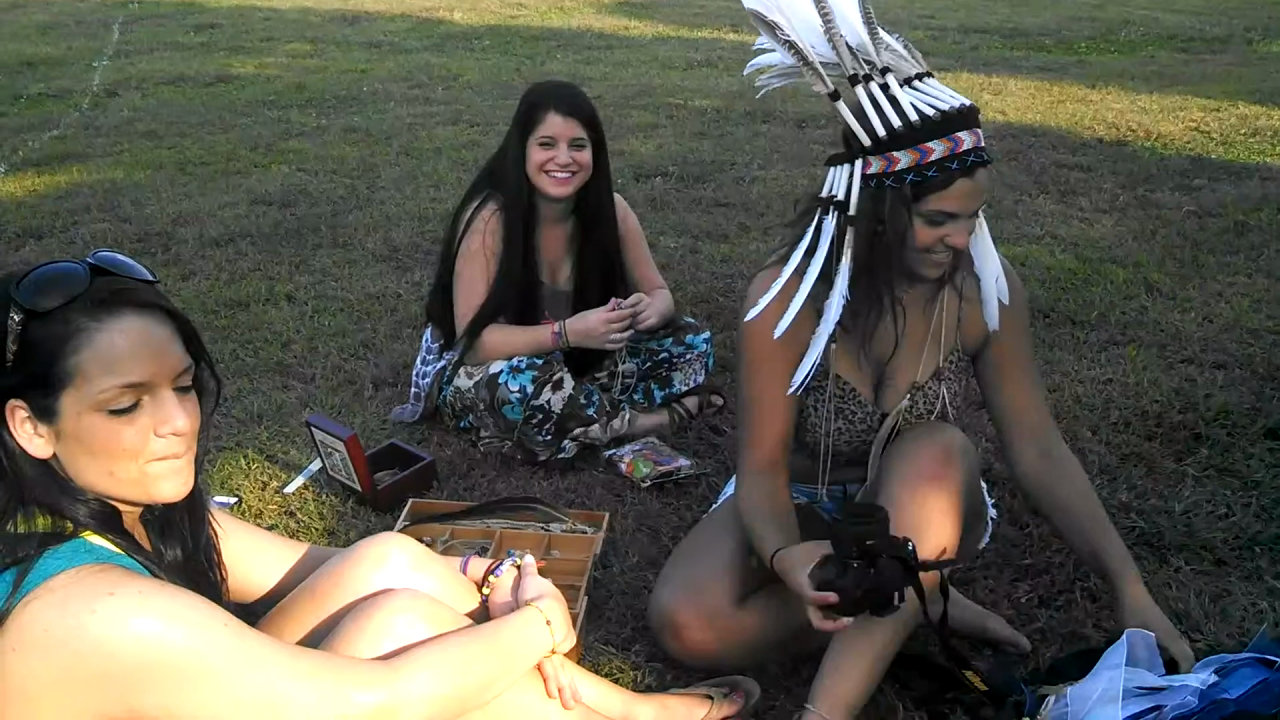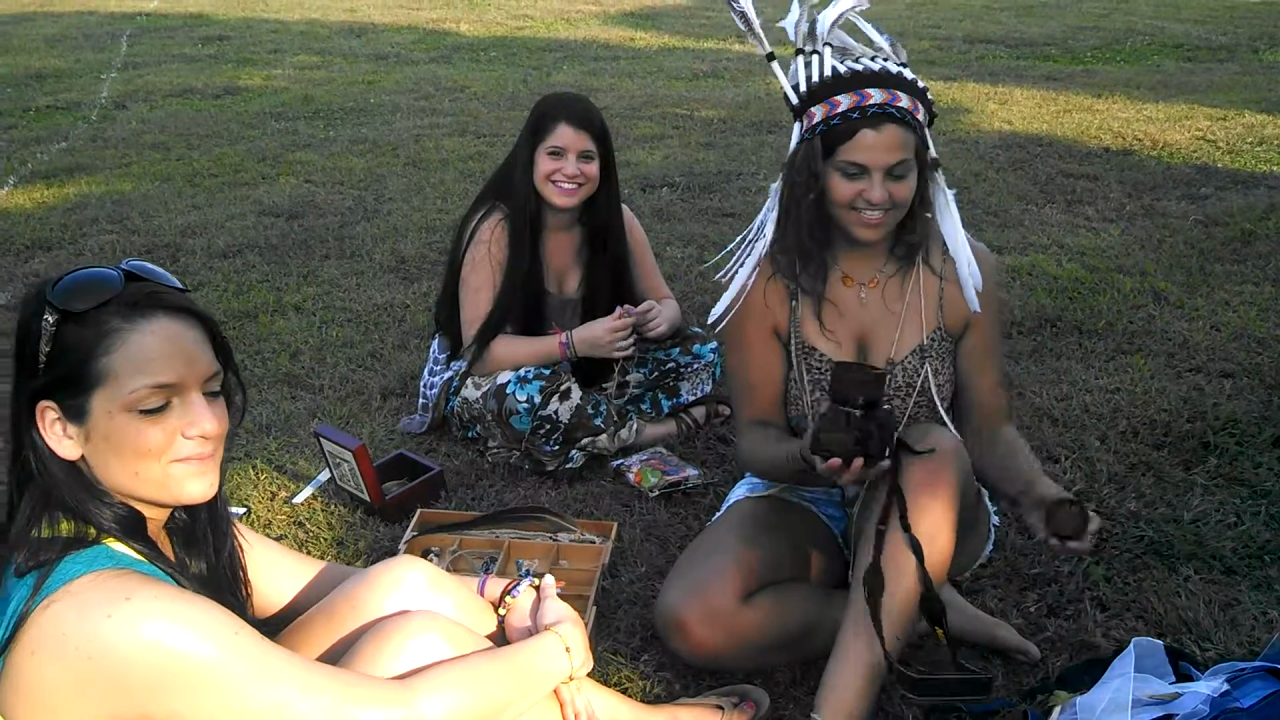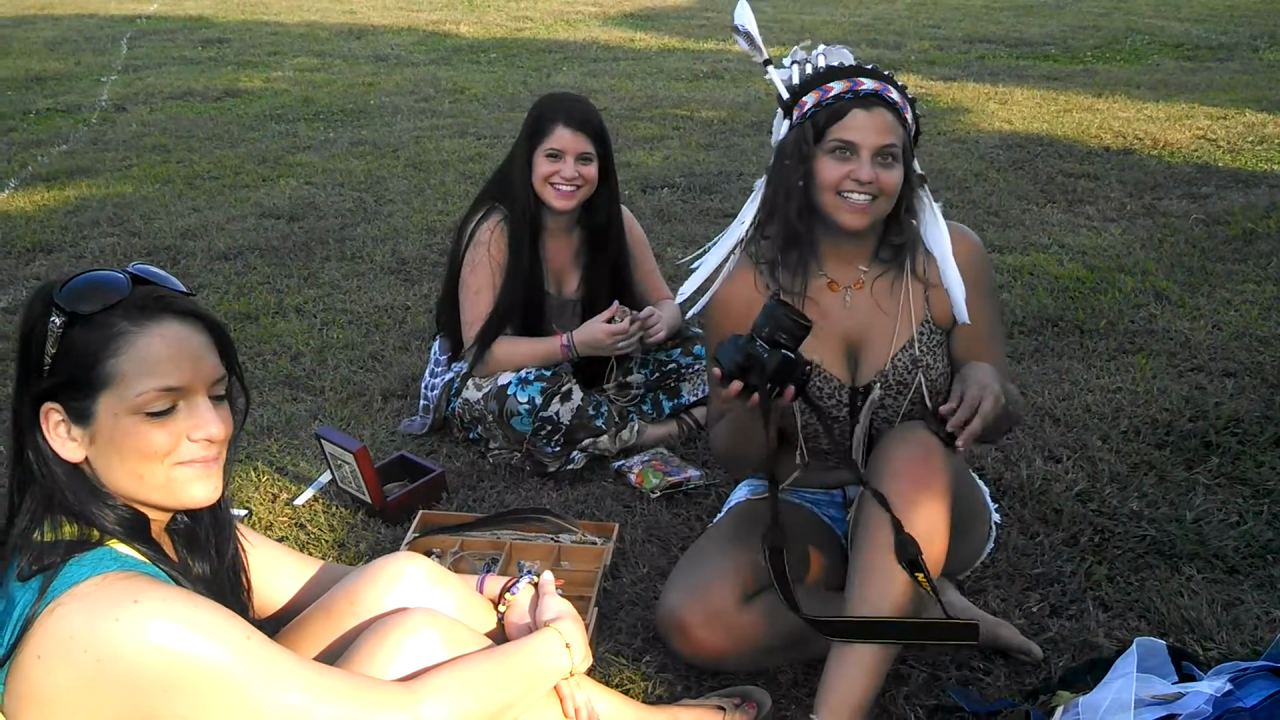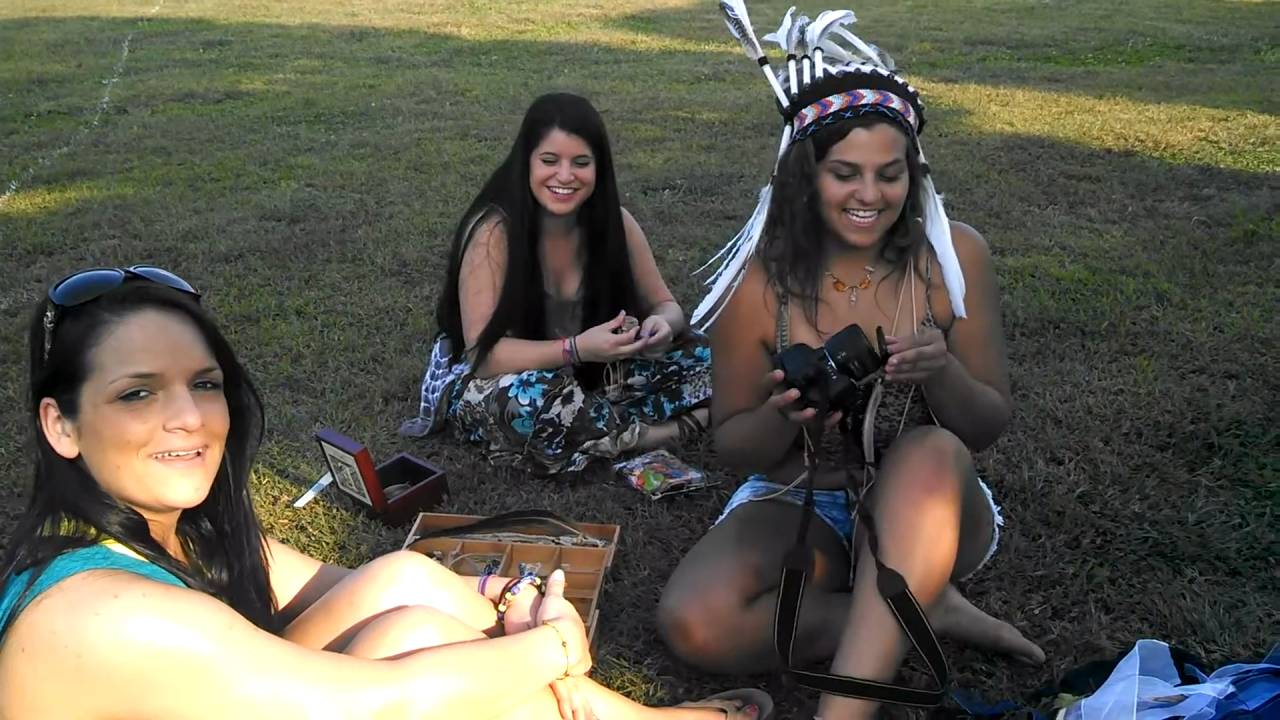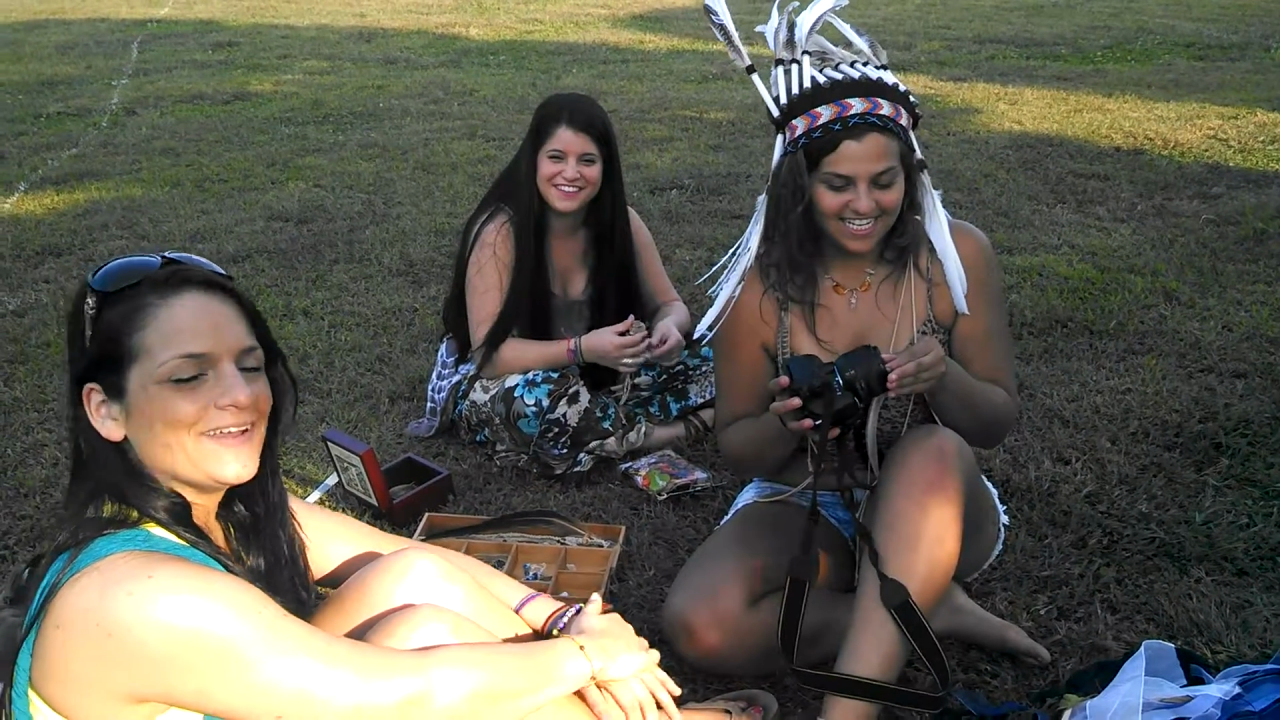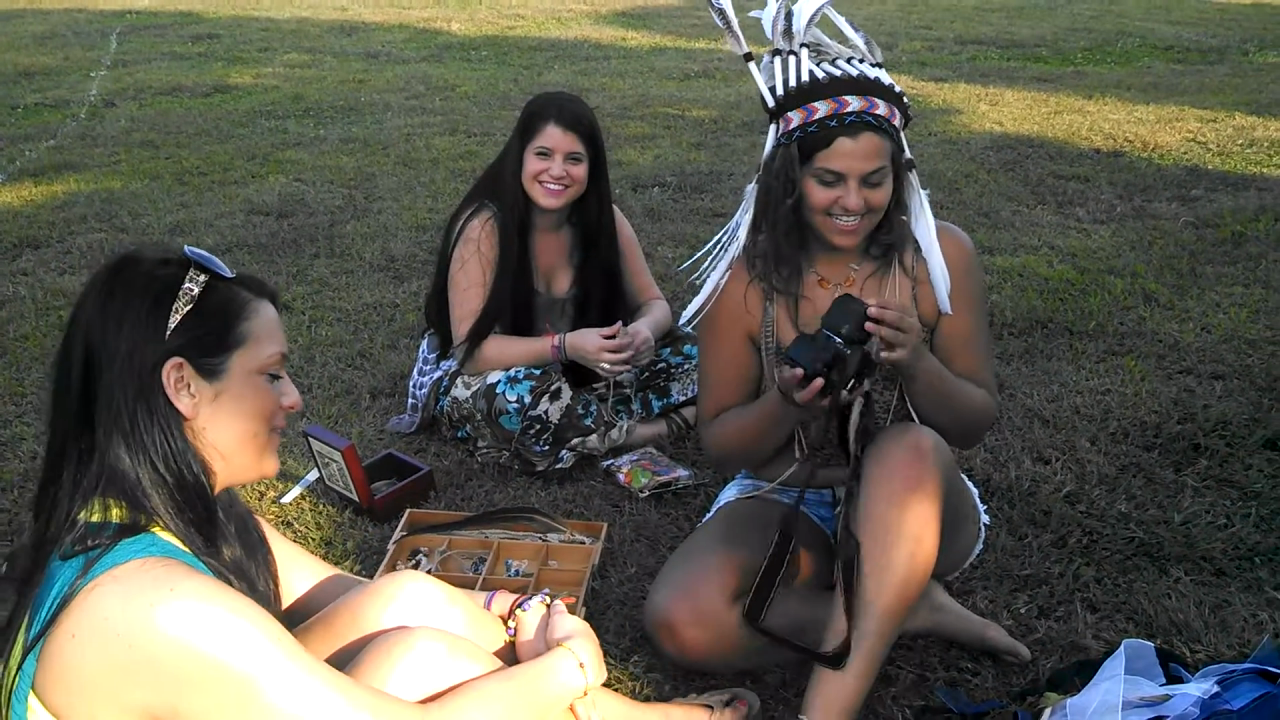
dt=0.7s
person 1, frame 1
left shoulder: (131, 512)
right shoulder: (92, 614)
left elbow: (333, 569)
left wrist: (492, 584)
right wrist: (539, 622)
left knee: (389, 561)
right knee: (400, 622)
person 1, frame 2
left shoulder: (158, 519)
right shoulder: (105, 617)
left elbow: (353, 586)
left wrist: (511, 603)
right wrist: (557, 650)
left knee: (406, 586)
right knee: (417, 642)
person 1, frame 3
left shoulder: (155, 523)
right shoulder: (114, 618)
left elbow: (341, 587)
left wrist: (504, 605)
right wrist: (557, 644)
left knee: (406, 581)
right knee: (418, 639)
person 1, frame 4
left shoulder: (182, 524)
right shoulder: (97, 616)
left elbow: (351, 591)
left wrist: (504, 613)
right wrist: (553, 644)
left knee: (407, 582)
right knee: (415, 634)
person 1, frame 5
left shoulder: (235, 505)
right shoulder: (135, 598)
left elbow: (426, 566)
left wrist: (568, 618)
right wrist: (585, 653)
left knee: (413, 578)
right knee: (420, 631)
person 1, frame 6
left shoulder: (173, 513)
right shoulder: (152, 607)
left elbow: (368, 600)
left wrist: (519, 623)
left knee: (408, 602)
right knee: (417, 656)
person 2, frame 1
left shoulder: (987, 287)
right shoulder: (789, 296)
left elbow: (1038, 449)
right elbow: (762, 468)
left wrist: (1131, 590)
right wrist: (786, 557)
left hip: (922, 511)
right hip: (805, 502)
left knee: (937, 451)
right knee: (685, 622)
right ankle: (913, 606)
person 2, frame 2
left shoulder: (965, 271)
right shoulder: (765, 277)
left elbow: (990, 428)
right elbow: (754, 440)
left wrist: (1034, 488)
right wrist: (808, 460)
left hip: (928, 515)
right hip: (800, 504)
left knee: (933, 451)
right knee: (690, 622)
right ankle: (924, 611)
person 2, frame 3
left shoulder: (953, 258)
right shoulder: (748, 283)
left elbow: (1004, 416)
right elbow: (737, 461)
left wrist: (987, 382)
right wrist: (749, 413)
left hip: (923, 513)
right hip: (798, 508)
left knee: (913, 447)
right knee: (691, 622)
right ankle: (922, 608)
person 2, frame 4
left shoulder: (956, 256)
right shoulder: (759, 280)
left elbow: (990, 426)
right elbow: (734, 447)
left wrist: (944, 372)
right wrist: (784, 417)
left hip: (928, 513)
right hip: (798, 509)
left knee: (930, 449)
right knee: (693, 623)
right ankle: (926, 612)
person 2, frame 5
left shoulder: (957, 254)
right shoulder: (761, 283)
left elbow: (997, 423)
right elbow: (736, 448)
left wrist: (943, 378)
right wrist: (784, 426)
left hip: (931, 514)
right hip: (803, 510)
left knee: (933, 448)
right knee: (698, 624)
right ankle: (931, 612)
person 2, frame 6
left shoulder: (941, 255)
right shoulder: (748, 276)
left elbow: (975, 426)
right elbow: (720, 443)
left wrist: (916, 364)
right wrist: (787, 403)
left hip: (912, 507)
right hip: (784, 506)
left knee: (909, 447)
right knee: (679, 621)
right ankle: (909, 610)
person 3, frame 1
left shoulder: (610, 209)
right shoulder: (491, 217)
left elbow: (660, 294)
right elbow: (472, 340)
left wrist: (648, 310)
right wrist: (567, 333)
left hip: (577, 361)
right hip: (484, 372)
left knee: (693, 341)
right knee: (519, 387)
right ankle: (649, 418)
person 3, frame 2
left shoulder: (615, 219)
right shoulder: (495, 227)
left elbow: (665, 304)
right elbow: (479, 351)
left wrist: (657, 319)
right wrist: (573, 343)
left hip: (584, 371)
right hip: (490, 382)
left knee: (699, 351)
right knee: (528, 397)
right ankle: (664, 426)
person 3, frame 3
left shoulder: (614, 219)
right shoulder: (495, 229)
left elbow: (666, 304)
right elbow: (480, 352)
left wrist: (657, 322)
right wrist: (574, 344)
left hip: (589, 371)
right hip: (494, 382)
left knee: (695, 351)
right knee: (529, 400)
right ankle: (664, 428)
person 3, frame 4
left shoulder: (613, 221)
right shoulder: (494, 230)
left elbow: (665, 305)
right elbow: (483, 354)
left wrist: (661, 325)
right wrist: (575, 349)
left hip: (587, 377)
right hip: (490, 384)
left knee: (697, 353)
right knee: (530, 403)
right ankle: (669, 430)
person 3, frame 5
left shoulder: (619, 220)
right shoulder: (501, 230)
left elbow: (670, 306)
right elbow: (489, 353)
left wrist: (668, 329)
right wrist: (581, 349)
left hip: (592, 376)
right hip: (500, 384)
left knee: (702, 355)
right knee: (536, 403)
right ankle: (672, 429)
person 3, frame 6
left shoulder: (604, 219)
right shoulder: (484, 226)
left elbow: (653, 304)
right elbow: (471, 349)
left wrist: (643, 331)
right wrist: (564, 347)
left hip: (573, 374)
right hip: (481, 380)
left knee: (686, 350)
right knee: (518, 398)
right ankle: (659, 427)
